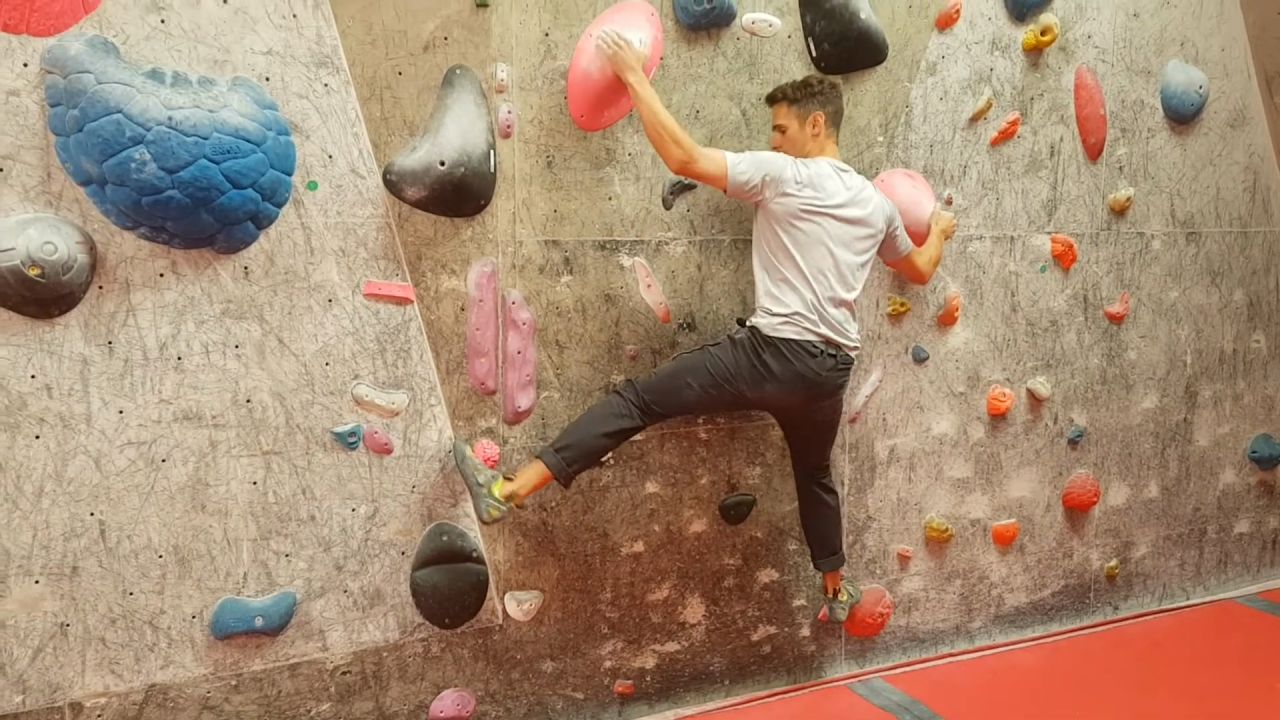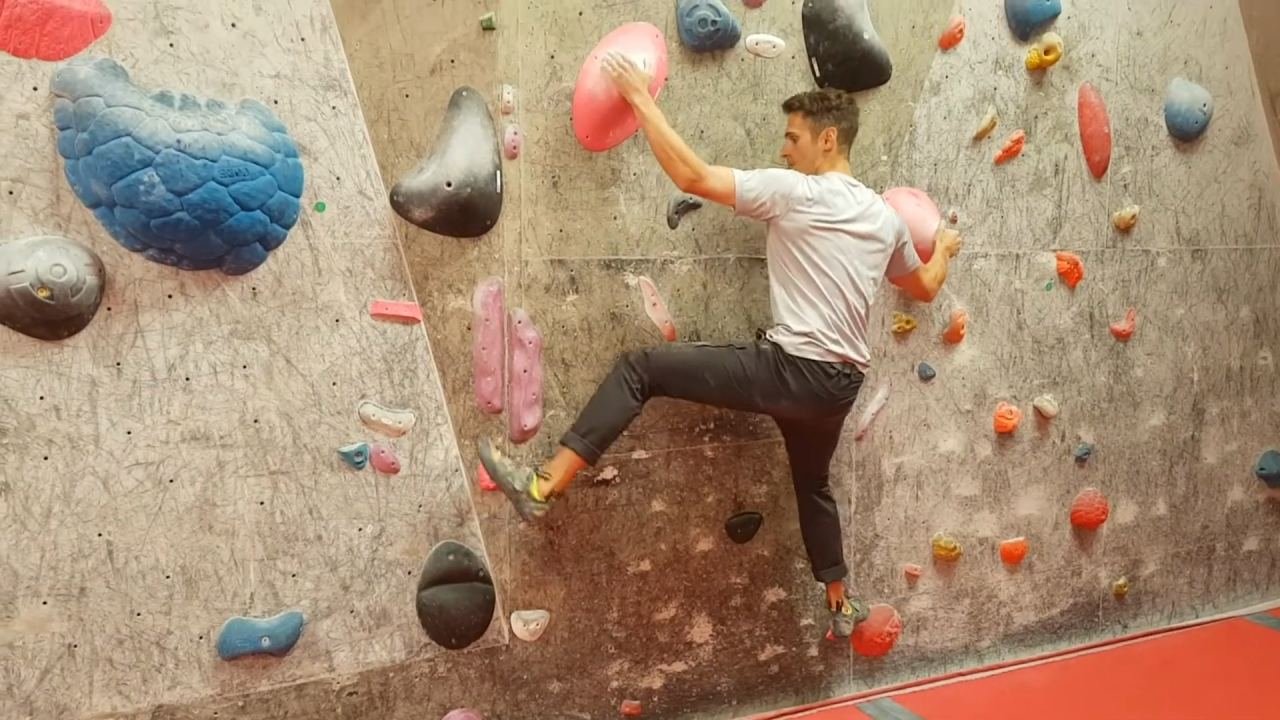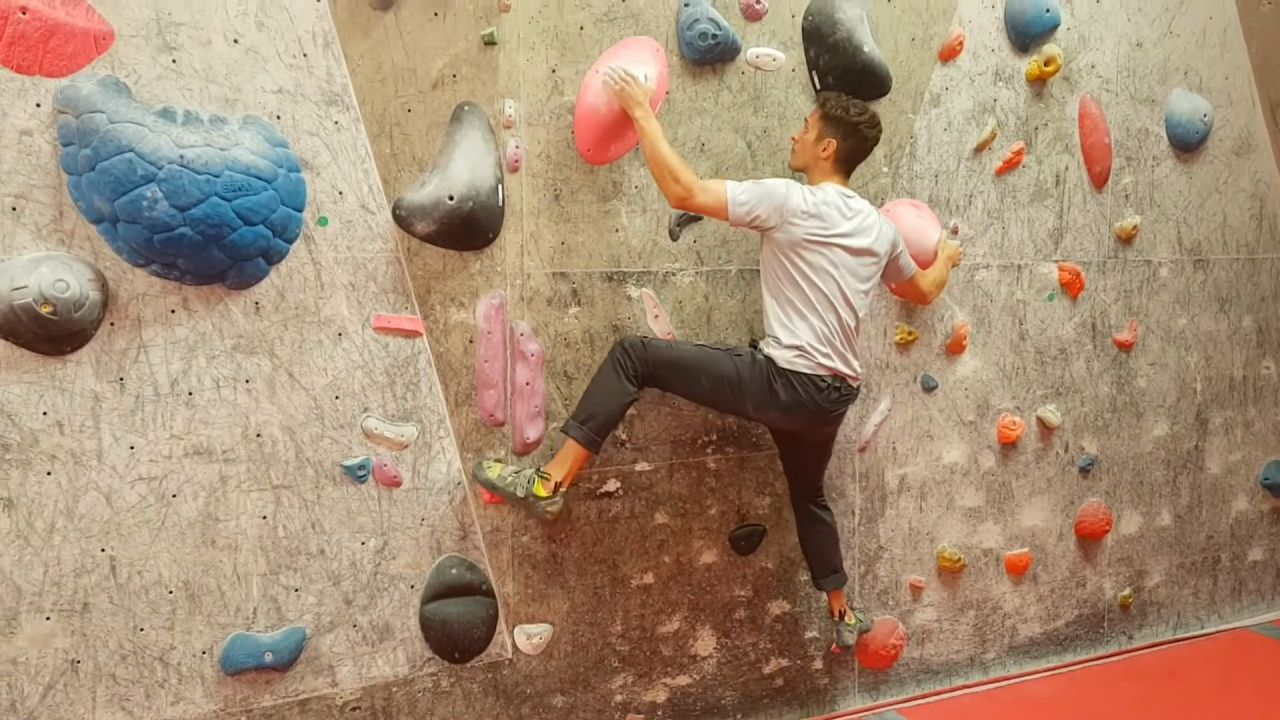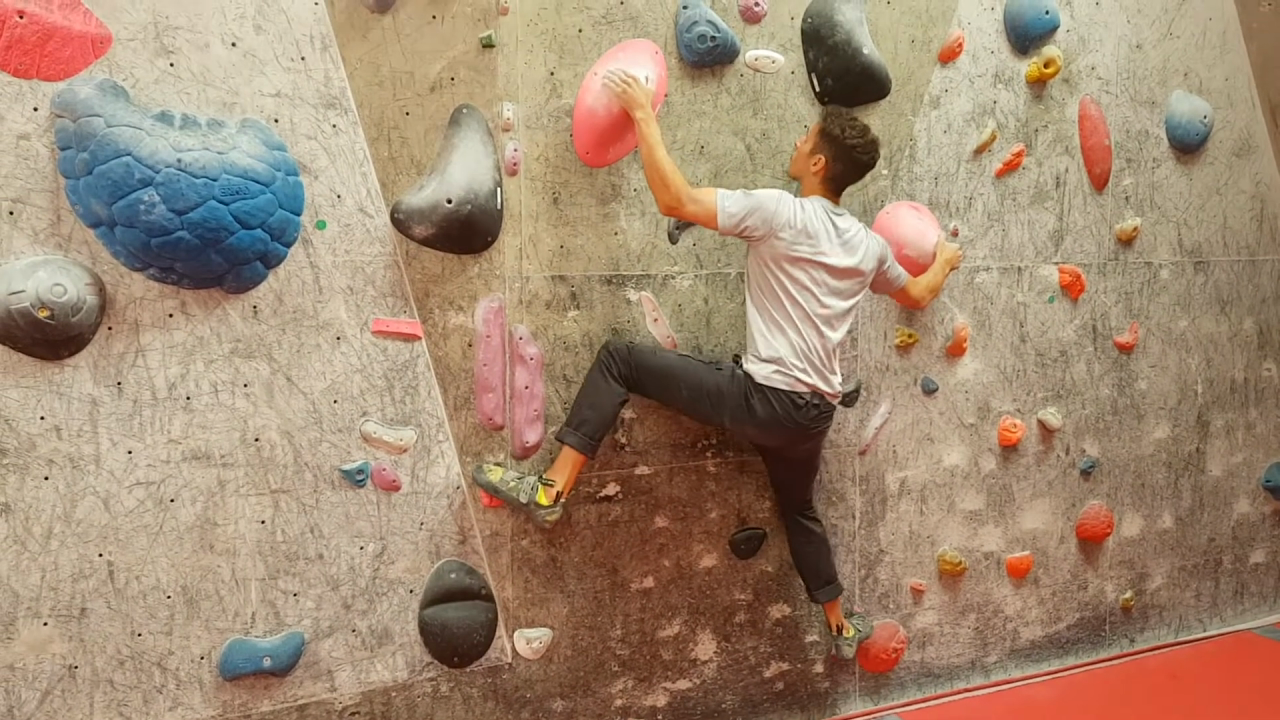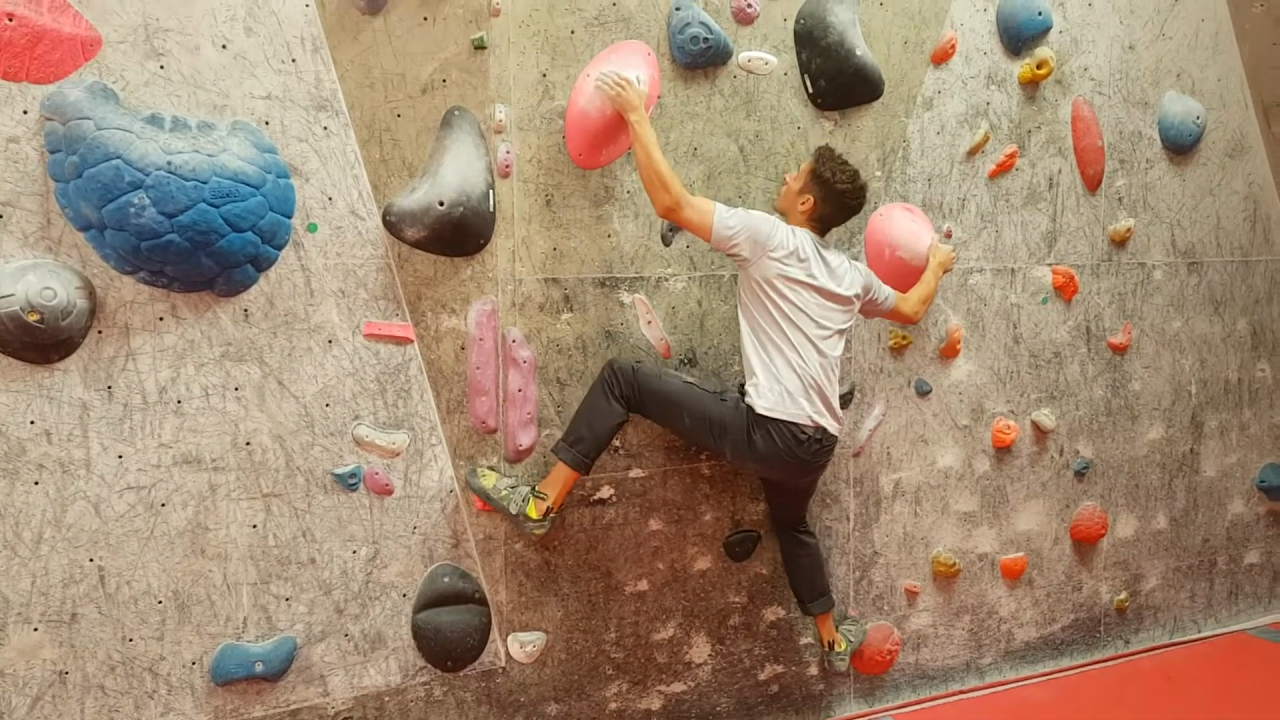
dt=0.4s
person 1, frame 1
left shoulder: (782, 174)
right shoulder: (877, 202)
left elbow: (683, 157)
right elbow: (919, 270)
left wrist: (634, 77)
right wrist: (939, 232)
left hip: (772, 353)
right hip: (828, 369)
left knee: (633, 399)
right knee: (814, 475)
left ankle: (511, 491)
right ankle: (836, 590)
person 1, frame 2
left shoulder: (794, 191)
right shoulder: (886, 216)
left elbow: (692, 175)
right elbow: (925, 287)
left wrist: (641, 99)
right wrist: (944, 248)
left hip: (788, 368)
right hip: (839, 383)
left knee: (640, 365)
right knee: (813, 485)
left ankle: (545, 486)
right ankle: (841, 605)
person 1, frame 3
left shoulder: (789, 200)
right shoulder: (880, 227)
left elbow: (683, 192)
right elbow: (923, 290)
left wrist: (642, 113)
right wrist: (945, 258)
left hip: (780, 381)
right hip: (831, 395)
left knee: (633, 355)
right knee: (809, 495)
left ankle: (549, 482)
right ankle: (843, 615)
person 1, frame 4
left shoulder: (779, 213)
right shoulder: (868, 245)
left elbow: (674, 200)
right elbow: (917, 295)
left wrist: (643, 115)
right wrist: (943, 262)
left hip: (762, 397)
right hip: (813, 412)
left knee: (618, 359)
right knee: (799, 509)
left ankle: (550, 489)
right ankle: (841, 626)
person 1, frame 5
left shoulder: (771, 239)
right shoulder: (852, 275)
left elbow: (671, 202)
right elbow: (909, 308)
left wrist: (636, 115)
right wrist: (936, 266)
left hip: (766, 431)
right hip: (815, 444)
left knee: (622, 378)
right knee: (792, 524)
left ankle: (540, 503)
right ankle: (833, 639)
